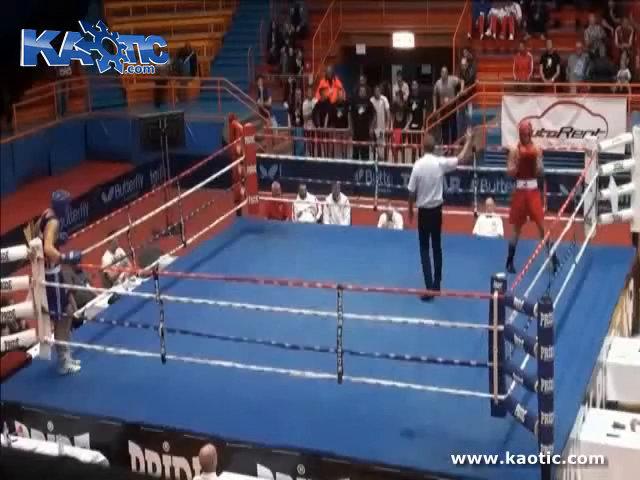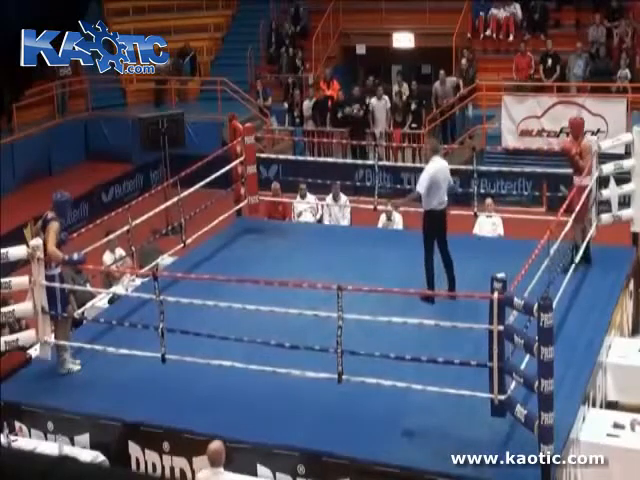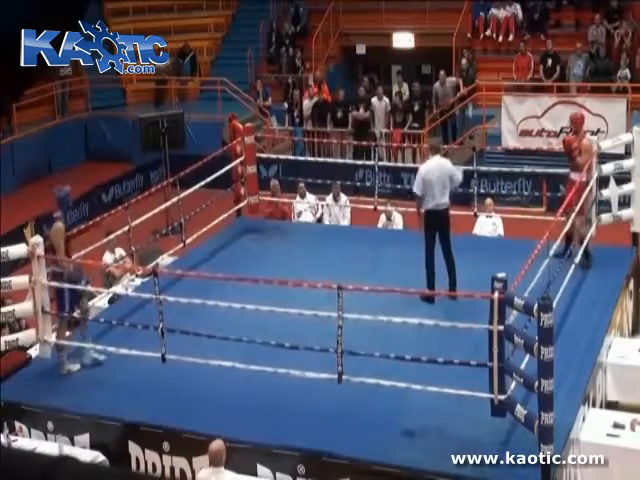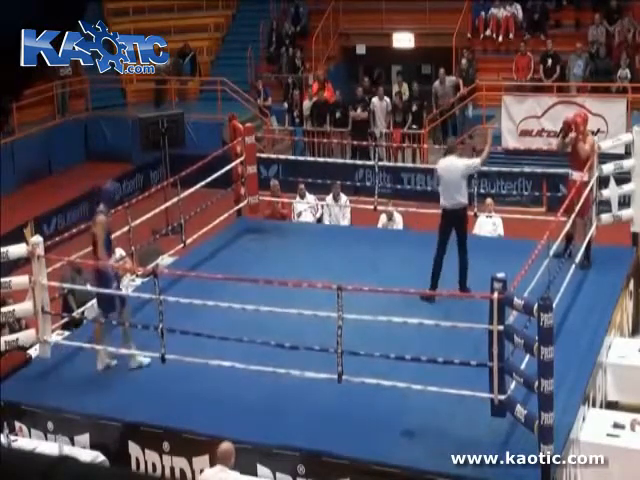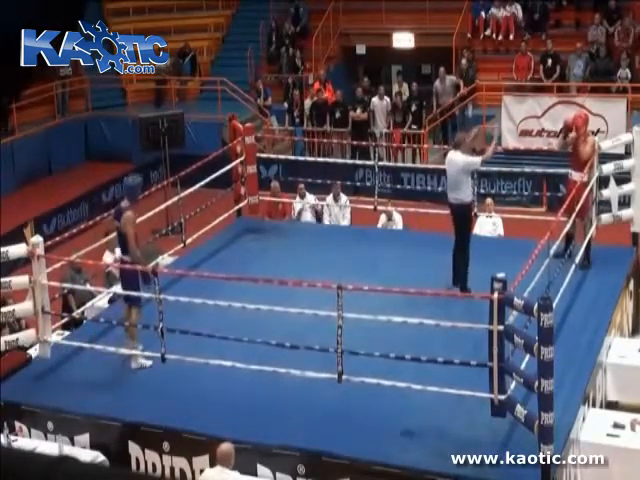
dt=1s
person 1, frame 1
left shoulder: (47, 215)
right shoulder: (53, 222)
left elbow: (37, 228)
right elbow: (48, 248)
right wrist: (66, 257)
left hip: (53, 271)
right hip: (51, 273)
left knee: (68, 311)
right knee: (60, 318)
left ankle: (66, 355)
right ankle: (63, 362)
person 1, frame 2
left shoulder: (48, 217)
right shoulder: (55, 223)
left elbow: (37, 229)
right elbow: (51, 250)
right wrist: (69, 259)
left hip: (53, 272)
right hip: (52, 274)
left knee: (67, 313)
right knee: (60, 318)
left ankle: (66, 356)
right ankle: (63, 363)
person 1, frame 3
left shoulder: (60, 221)
right shoulder: (59, 226)
right elbow: (61, 258)
left wrist: (75, 271)
right wrist: (72, 275)
left hip: (67, 271)
right hip: (63, 274)
left knee: (84, 307)
right knee: (65, 318)
left ankle: (88, 353)
right ankle: (64, 363)
person 1, frame 4
left shoulder: (101, 215)
right shoulder: (101, 219)
right elbow: (101, 252)
left wrist: (115, 269)
right wrist: (111, 276)
left hip: (102, 271)
right hip: (105, 272)
left knee: (102, 315)
right knee: (121, 312)
left ankle: (101, 358)
right ankle: (133, 356)
person 1, frame 5
left shoulder: (118, 209)
right shoulder: (128, 214)
right elbow: (132, 246)
left hip: (123, 261)
right hip: (132, 263)
left knee: (129, 305)
right knee: (135, 308)
left ankle: (131, 344)
right ankle: (135, 357)
person 2, frame 1
left shoulder: (418, 165)
right shoulder: (440, 162)
left elbow: (412, 192)
right elbow: (461, 159)
left wrist: (410, 209)
right wrist: (468, 140)
left hip: (423, 211)
right hip: (436, 209)
left knee: (424, 249)
right knee: (437, 247)
left ankle: (429, 288)
right ankle: (436, 284)
person 2, frame 2
left shoulder: (430, 169)
right shoulder: (444, 165)
left elbow: (418, 192)
left wrist: (401, 202)
left hip: (431, 213)
right hip: (442, 211)
left knee: (429, 253)
right knee: (444, 250)
left ankle: (430, 292)
right ankle: (452, 288)
person 2, frame 3
left shoulder: (424, 168)
right shoulder: (447, 164)
left elbow: (418, 195)
right elbow: (457, 182)
left wrist: (419, 213)
right wrist: (459, 172)
left hip: (430, 213)
right hip: (444, 211)
left knee: (430, 253)
right knee: (447, 250)
left ankle: (430, 292)
right ankle: (453, 289)
person 2, frame 4
left shoulder: (441, 165)
right shoulder: (463, 164)
right elbow: (482, 159)
right wrist: (489, 141)
left hip: (446, 212)
right hip: (460, 211)
left knee: (440, 252)
right knee: (462, 251)
left ankle: (432, 291)
right ankle: (463, 287)
person 2, frame 5
left shoulder: (450, 156)
right shoulder: (465, 161)
left elbow: (460, 147)
right elbow: (486, 157)
left wrist: (472, 136)
right wrist: (495, 139)
left hip: (453, 204)
right hip: (464, 206)
left knee: (458, 243)
right knee: (464, 246)
left ankle: (456, 278)
right ankle: (462, 285)
person 3, frame 1
left shoulder: (537, 150)
right shoulder: (514, 150)
left elbow: (540, 172)
right elbow: (510, 172)
left wrist: (535, 160)
right wrist: (518, 161)
left hip: (533, 190)
right hip: (520, 191)
left knee: (542, 225)
right knee: (516, 228)
left ankle: (553, 259)
right ankle: (510, 262)
person 3, frame 2
left shoulder: (585, 144)
right shoulder: (575, 142)
left elbow: (587, 167)
left wrist: (575, 156)
right wrist: (571, 155)
left hip: (583, 186)
right hip: (578, 184)
left knee: (578, 220)
right knee: (583, 220)
left ankle: (574, 258)
right ankle: (585, 255)
person 3, frame 3
left shoulder: (585, 142)
right shoulder: (574, 138)
left elbow: (583, 165)
left wrist: (574, 151)
right wrist: (569, 150)
left hip: (581, 182)
right hip: (572, 179)
left knee: (578, 219)
left ankle: (586, 255)
right ankle: (567, 249)
person 3, frame 4
left shoulder: (590, 139)
right shoulder: (573, 137)
left elbow: (584, 154)
right elbow: (560, 149)
left wrist: (579, 136)
right wrist: (564, 133)
left hip: (584, 181)
right hip: (573, 179)
left knee: (583, 218)
left ankle: (587, 257)
right ankle: (567, 249)
person 3, frame 5
left shoulder: (590, 140)
right shoulder: (574, 137)
left elbow: (584, 156)
right elbow: (561, 147)
left wrist: (581, 137)
right wrist: (565, 133)
left hip: (584, 181)
right hip: (573, 179)
left knee: (584, 219)
right knee: (570, 215)
left ankle: (587, 257)
right ankle: (567, 249)
